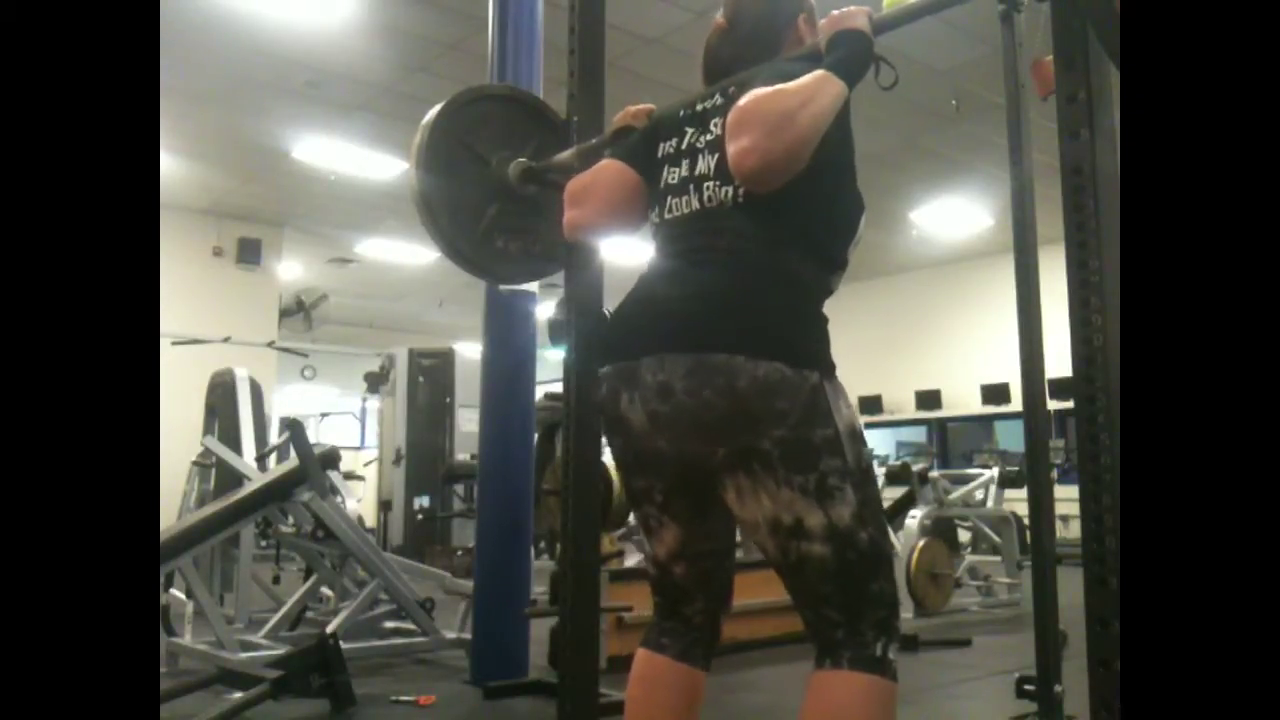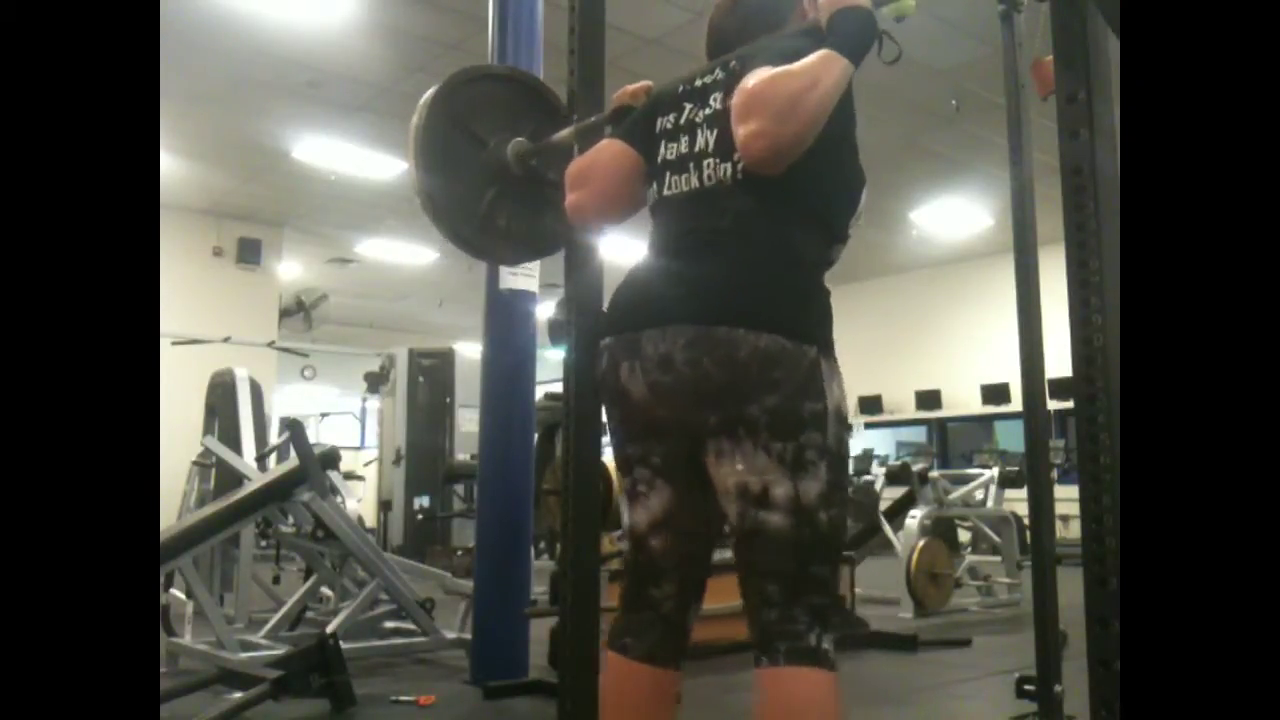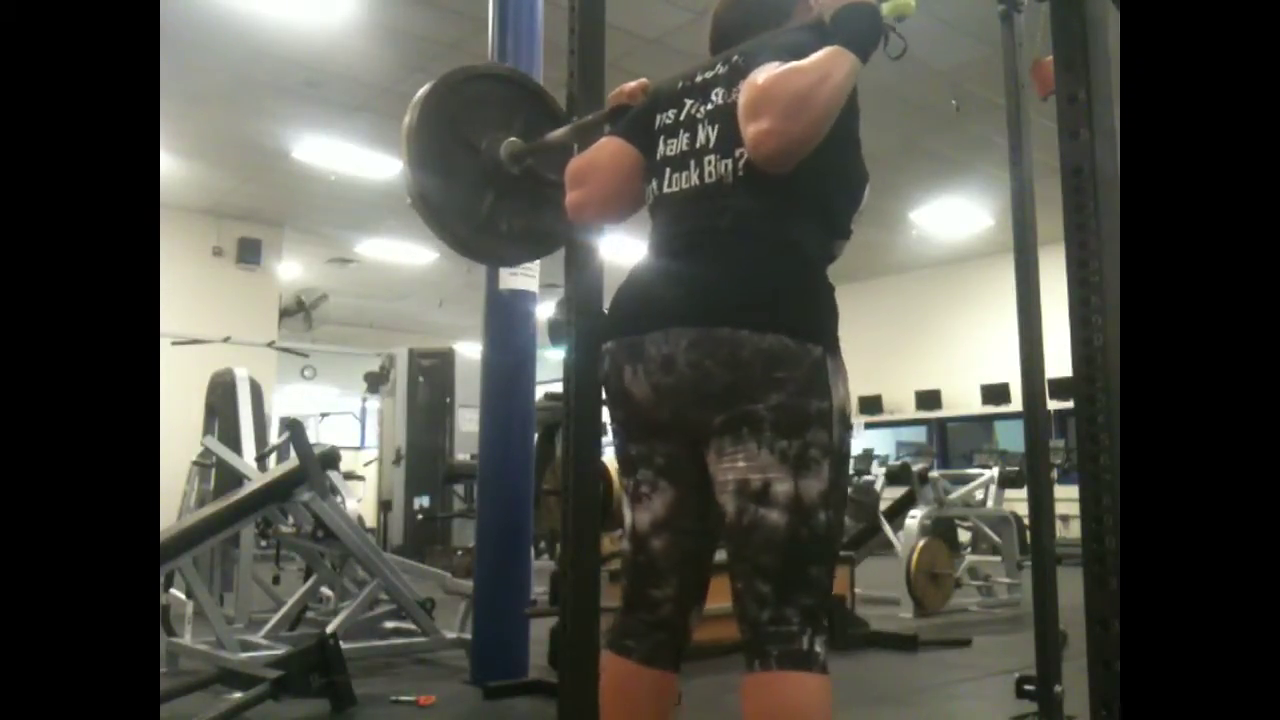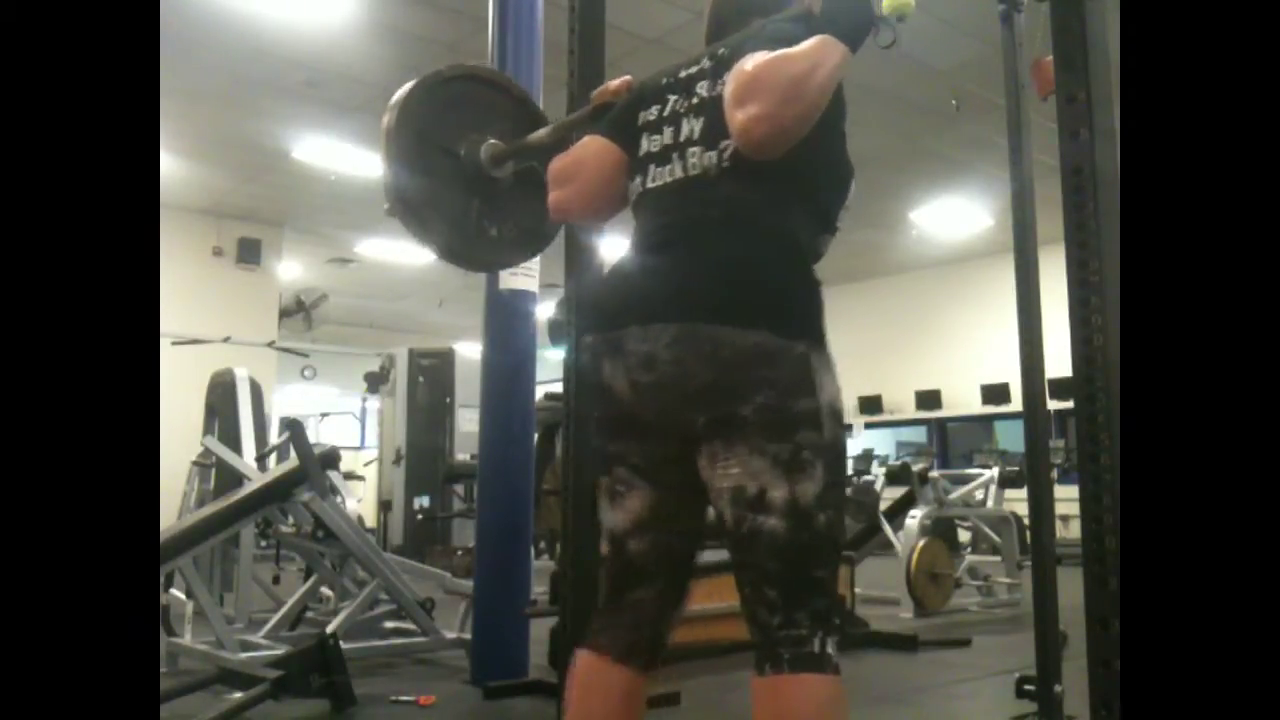
dt=0.5s
person 1, frame 1
left shoulder: (675, 119)
right shoulder: (803, 82)
left elbow: (580, 215)
right elbow: (756, 149)
left wrist: (624, 143)
right wrist: (845, 61)
left hip: (633, 372)
right hip: (748, 367)
left knee: (685, 611)
right knee: (859, 621)
person 1, frame 2
left shoulder: (674, 97)
left elbow: (583, 198)
right elbow: (764, 129)
left wrist: (624, 122)
left hip: (640, 345)
right hip: (752, 343)
left knee: (654, 598)
right knee: (792, 615)
person 1, frame 3
left shoulder: (672, 94)
left elbow: (583, 196)
right elbow: (772, 126)
left wrist: (621, 121)
left hip: (644, 345)
right hip: (759, 344)
left knee: (655, 602)
right knee: (784, 614)
person 1, frame 4
left shoulder: (657, 88)
left elbow: (566, 194)
right elbow: (760, 113)
left wrist: (605, 119)
left hip: (622, 340)
right hip: (742, 337)
left knee: (634, 603)
right knee: (794, 615)
